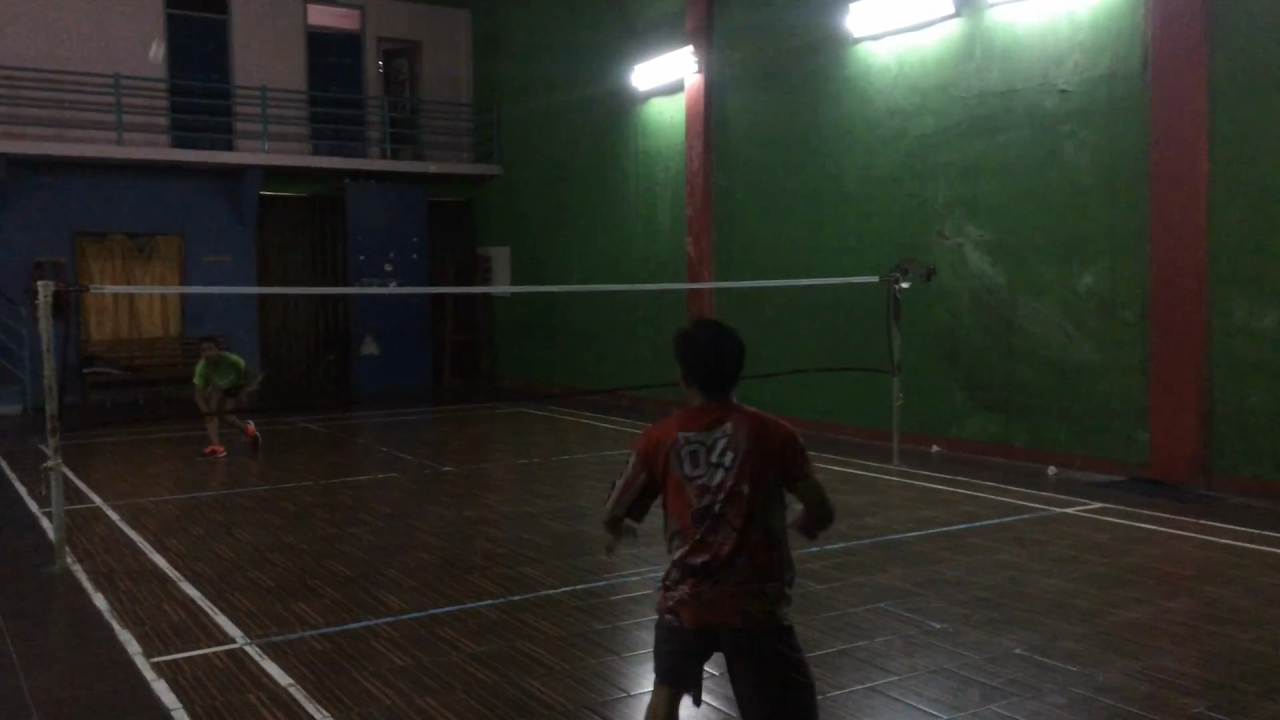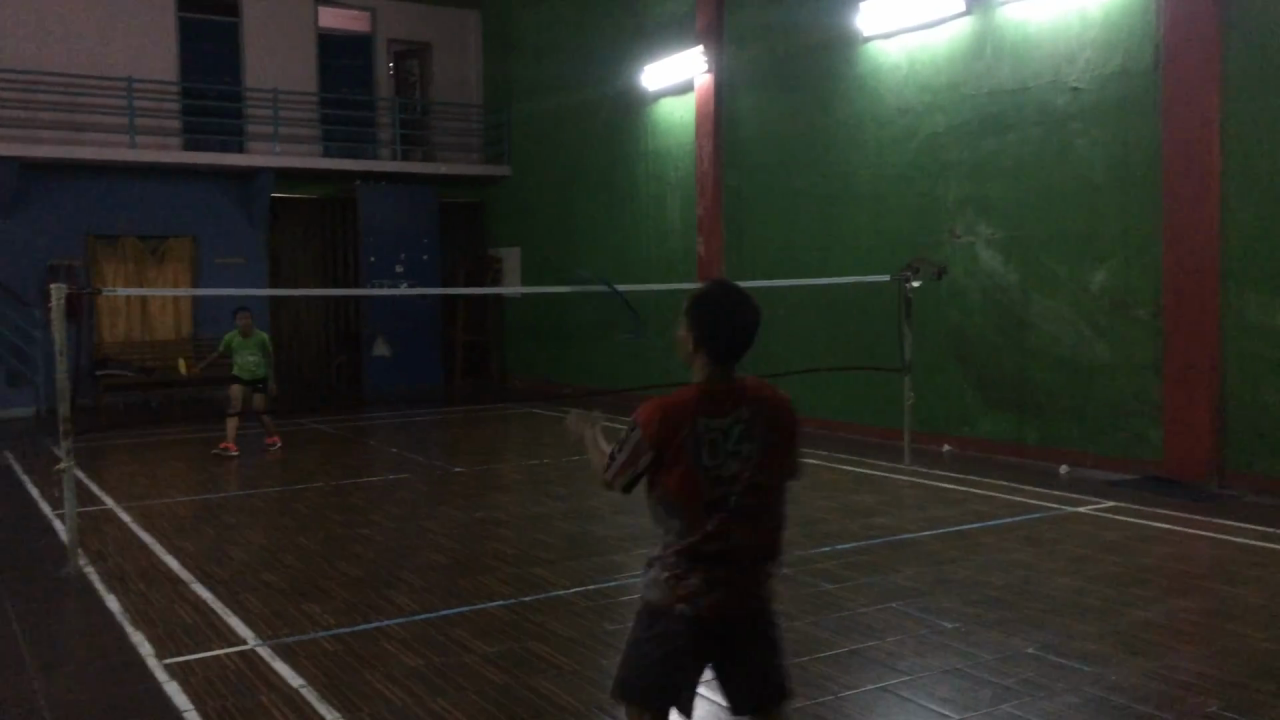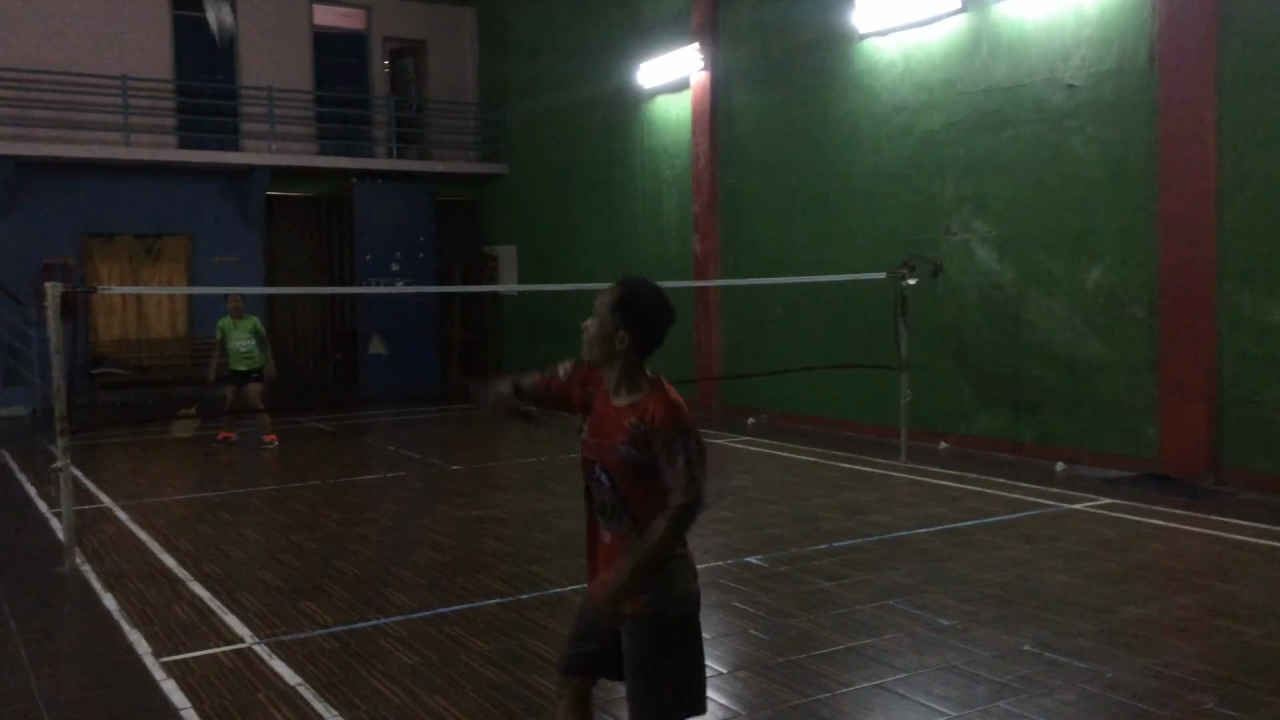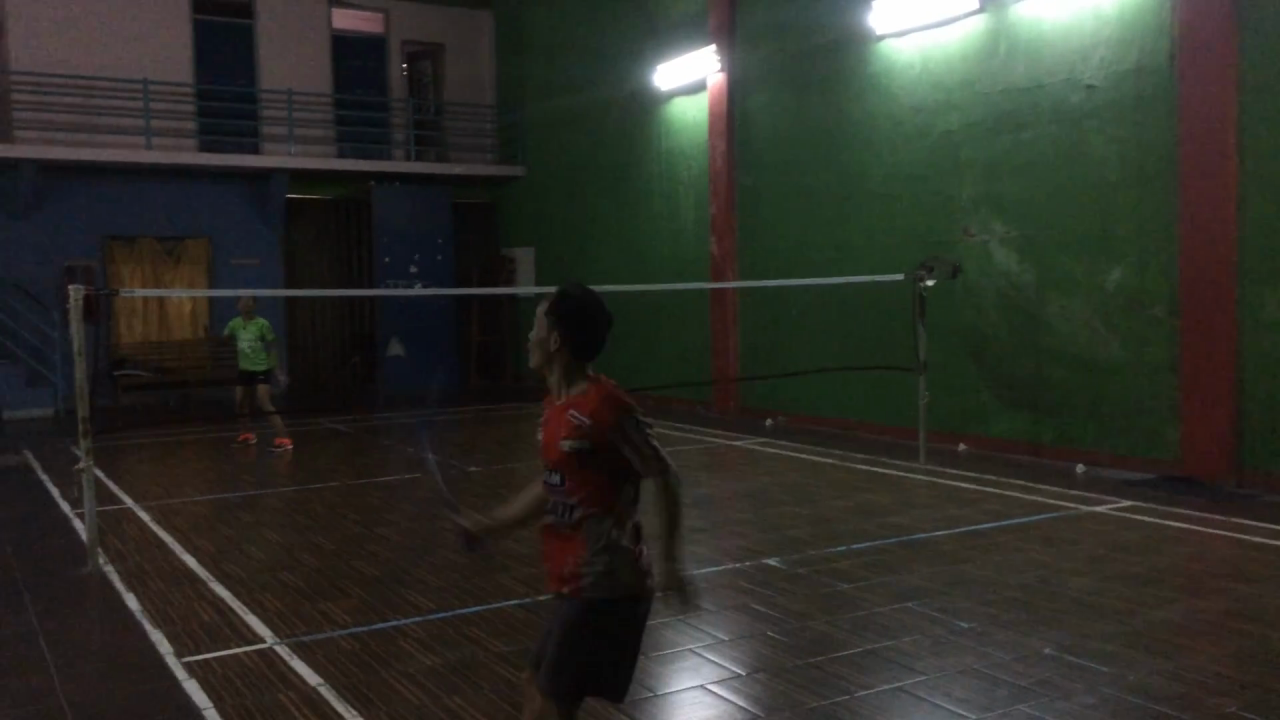
dt=0.4s
person 1, frame 1
left shoulder: (658, 441)
right shoulder: (773, 435)
left elbow: (613, 516)
right elbow: (822, 513)
left wrist: (619, 532)
right wrist: (806, 526)
left hip: (683, 604)
right hip: (756, 608)
person 1, frame 2
left shoulder: (662, 416)
right shoulder: (775, 409)
left elbow: (612, 476)
right elbow: (788, 470)
left wrist: (587, 431)
left hip: (679, 595)
right hip: (749, 595)
person 1, frame 3
left shoulder: (664, 416)
right shoulder: (587, 383)
left elbow: (685, 505)
right elbow: (523, 391)
left wrist: (625, 573)
right wrist: (510, 392)
left hip: (657, 597)
right hip: (610, 590)
right knee: (571, 684)
person 1, frame 4
left shoulder: (603, 406)
right shoulder: (557, 406)
left elbow: (665, 478)
left wrist: (669, 559)
right wrist: (490, 523)
left hip: (606, 584)
right hip: (583, 581)
